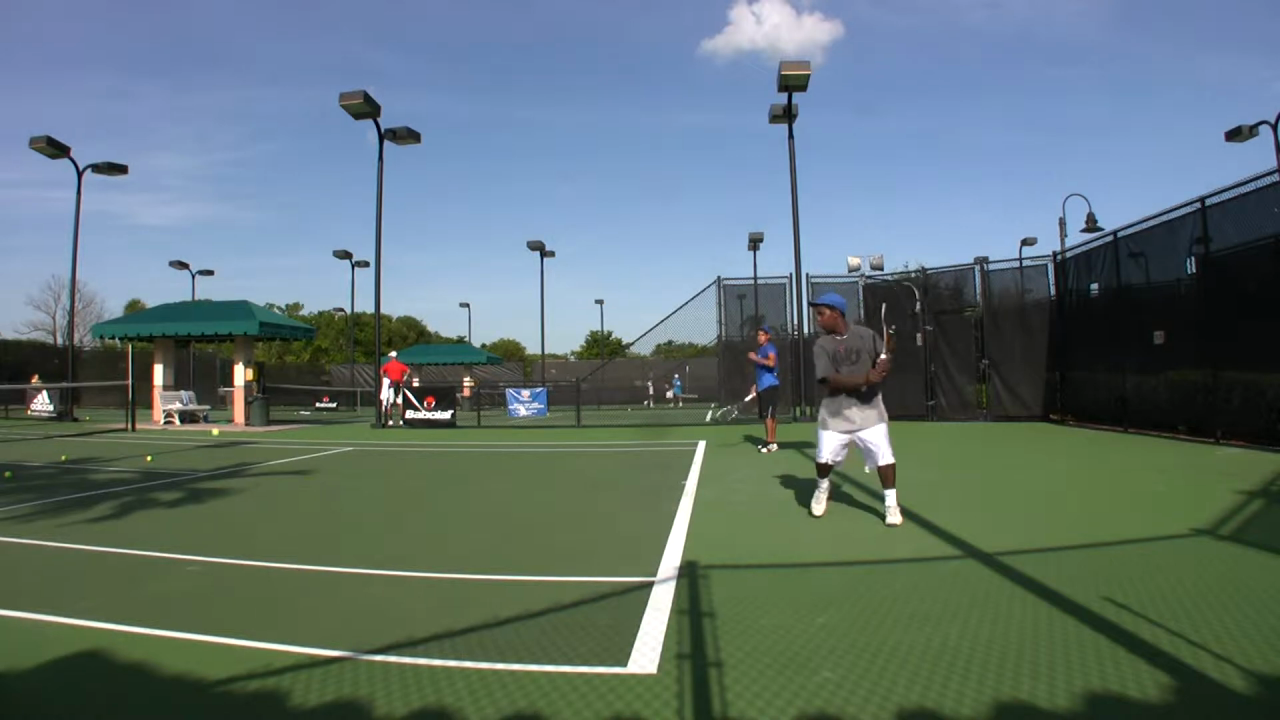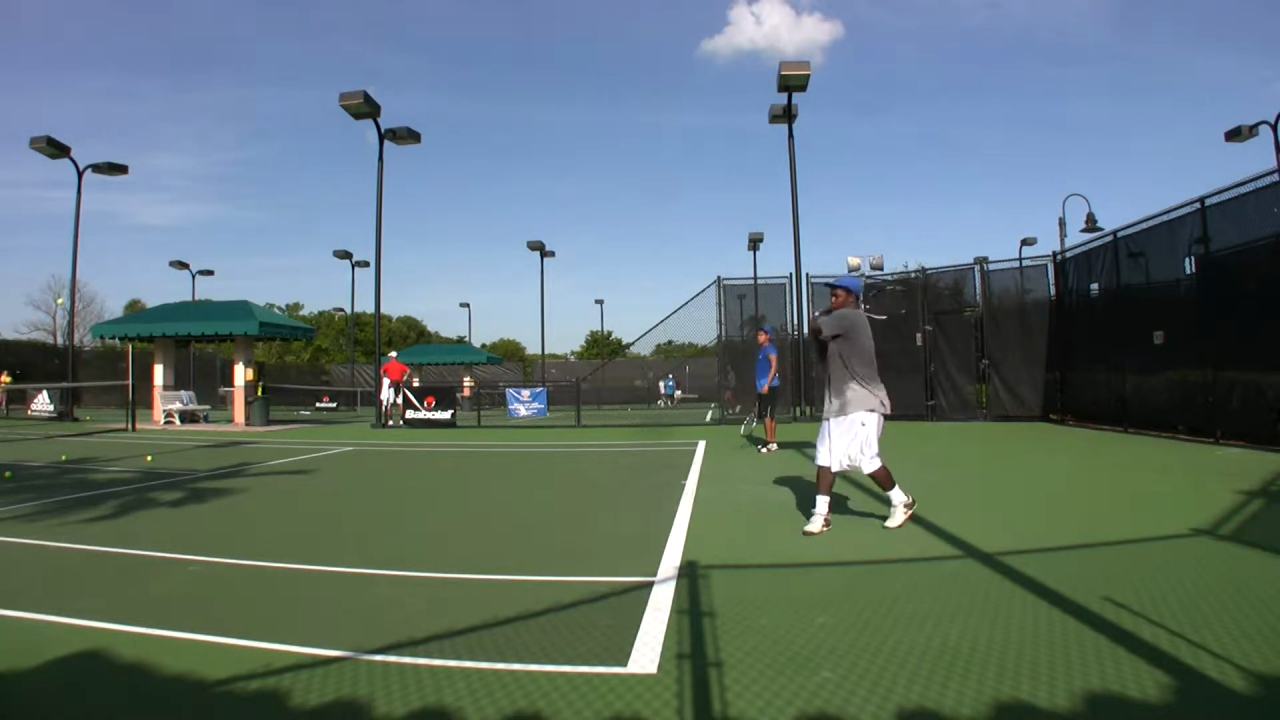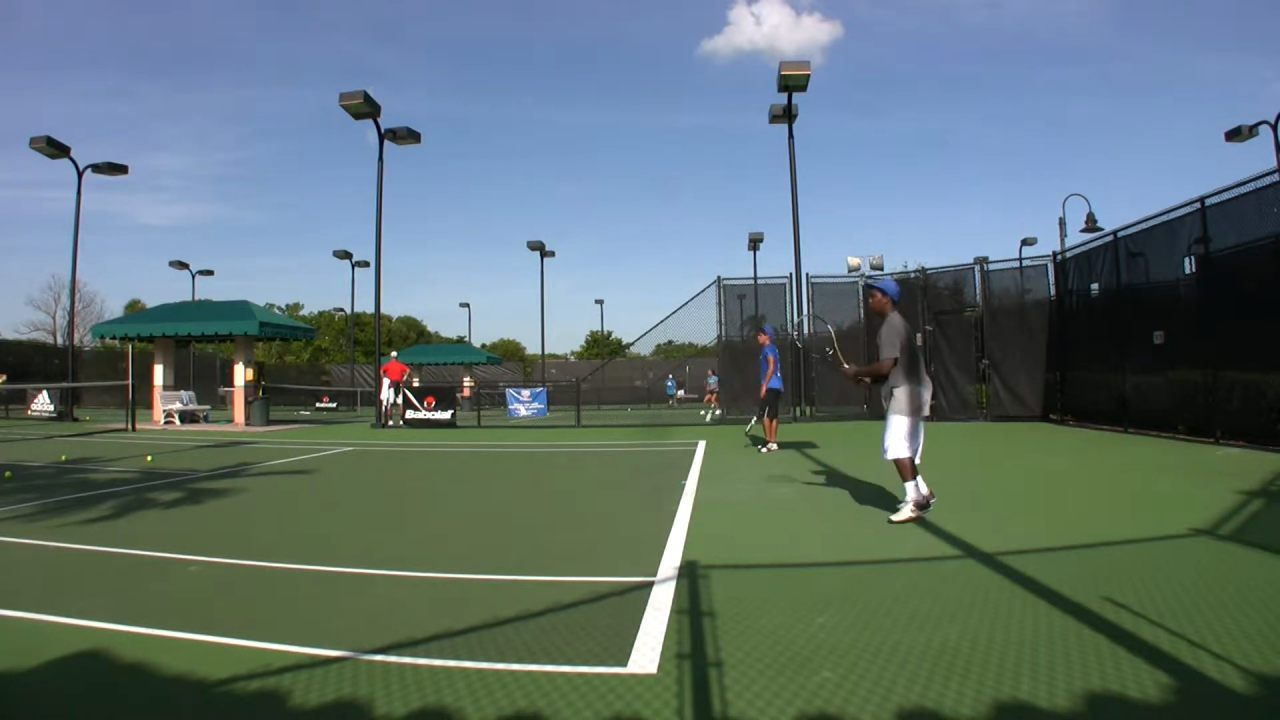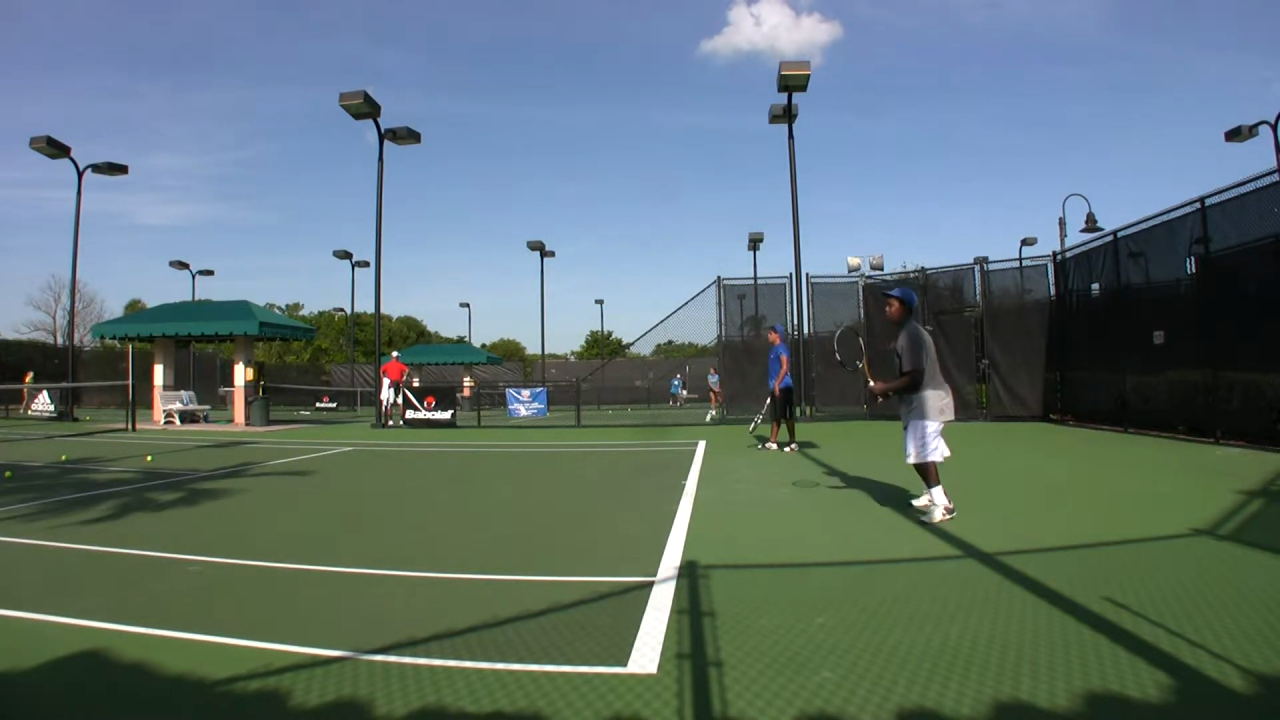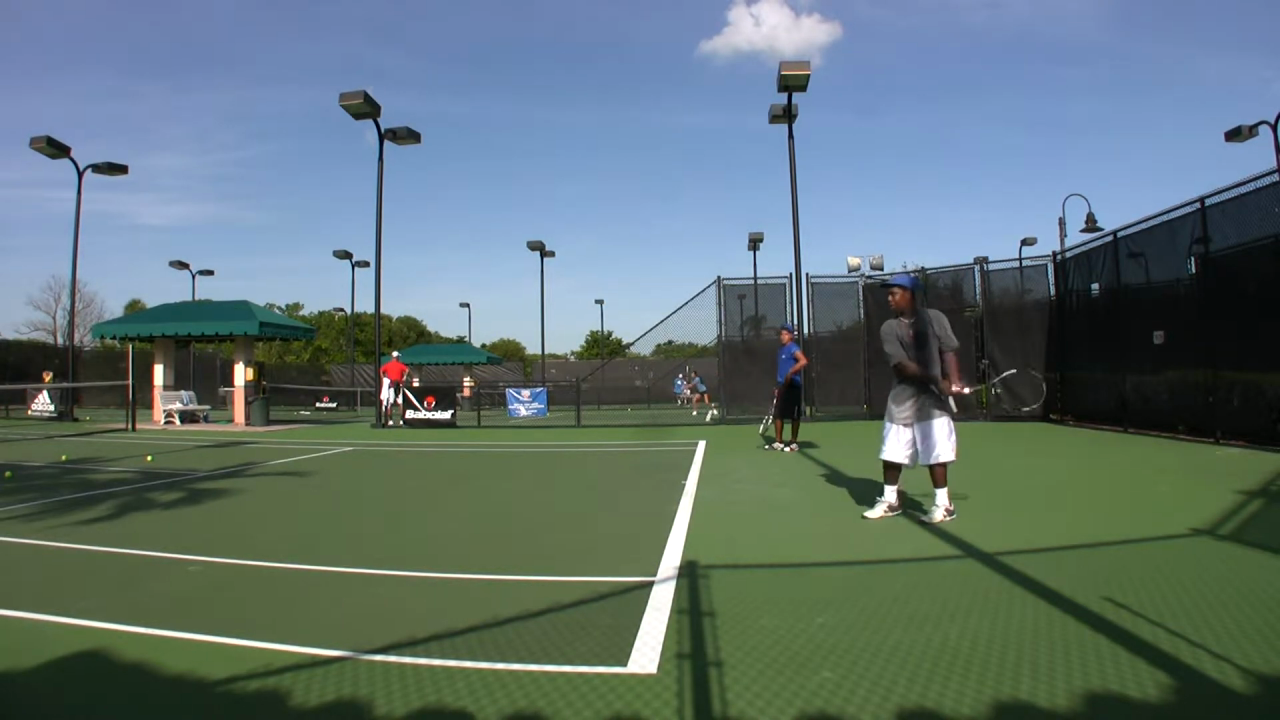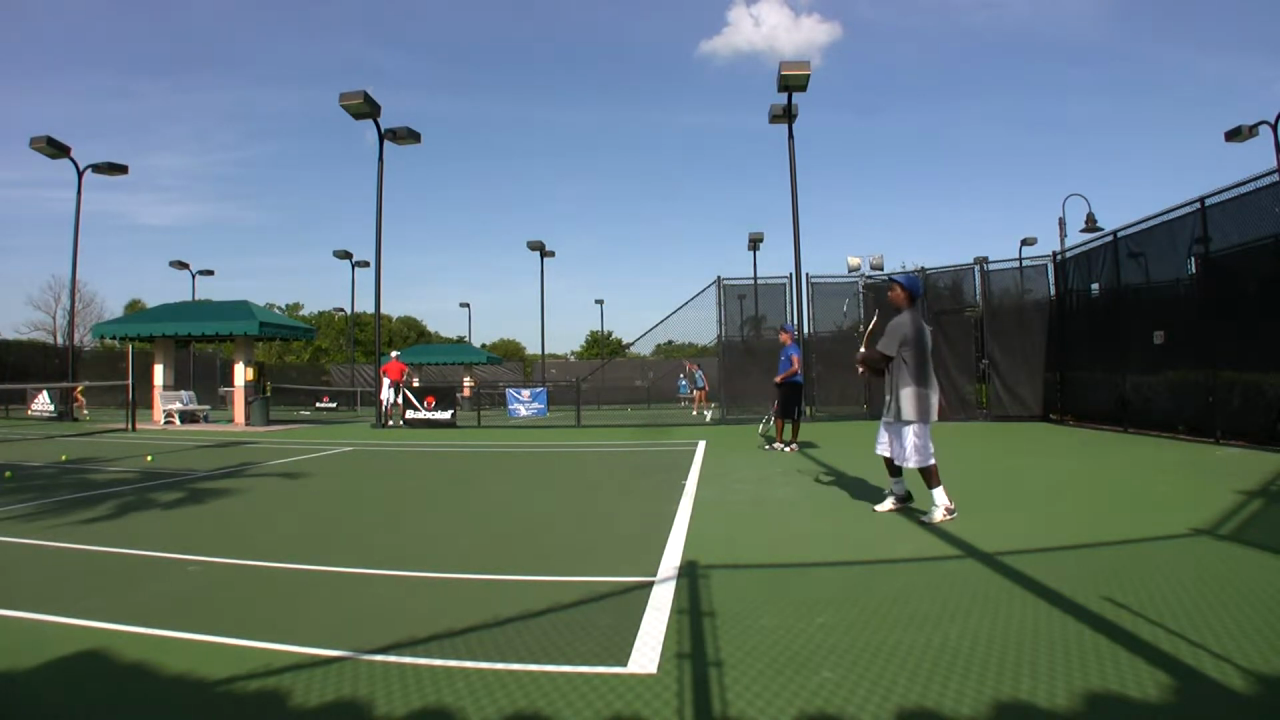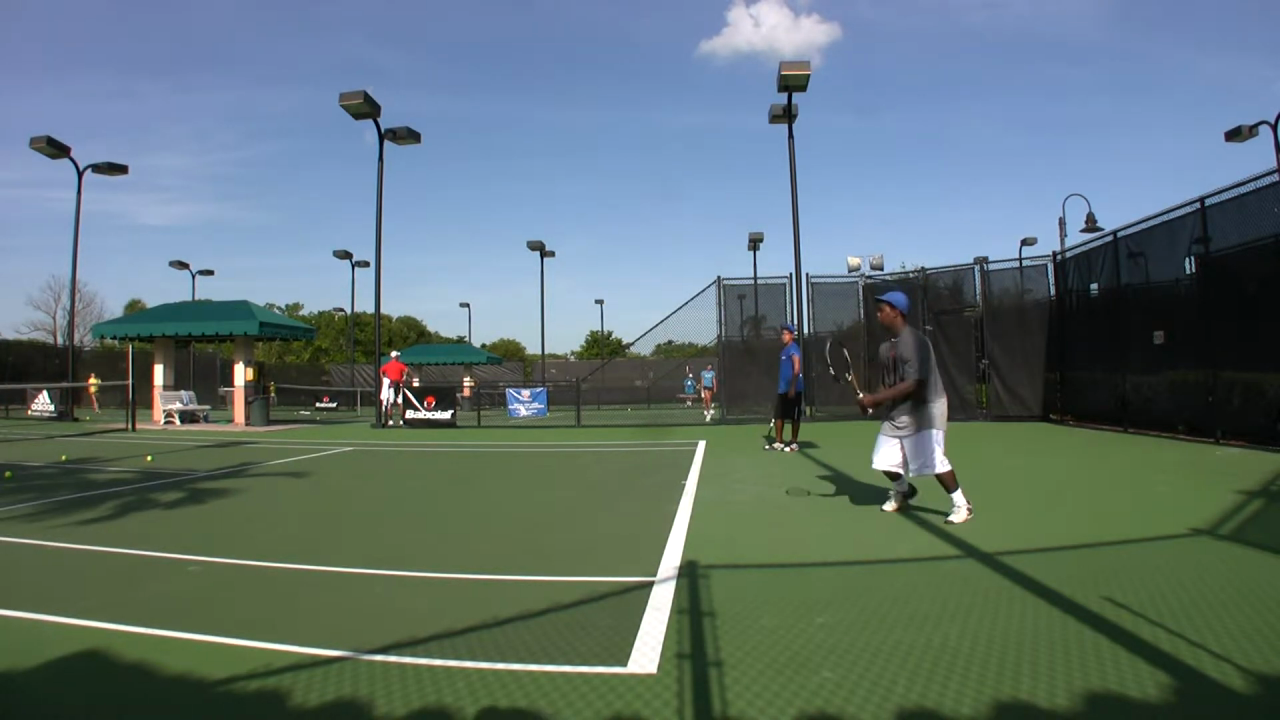
dt=0.7s
person 1, frame 1
left shoulder: (866, 335)
right shoulder: (821, 345)
left elbow: (883, 366)
right elbow: (831, 380)
left wrist: (881, 371)
right wrist: (867, 377)
left hip: (869, 408)
right hip: (834, 411)
left knee: (884, 455)
right knee: (824, 457)
left ankle: (891, 505)
right ankle: (822, 487)
person 1, frame 2
left shoulder: (848, 318)
right shoulder: (842, 322)
left elbow: (815, 328)
right elbow: (828, 362)
left wrist: (821, 317)
right wrist: (821, 327)
left hip: (861, 403)
right hip: (839, 403)
left knee: (864, 458)
right knee: (826, 457)
left ankle: (901, 502)
right ankle: (821, 515)
person 1, frame 3
left shoulder: (891, 326)
right shoulder: (896, 324)
left elbow: (884, 367)
left wrist: (857, 372)
right wrist: (870, 377)
left hip: (906, 395)
right hip: (907, 394)
left knee: (897, 448)
right knee: (904, 449)
left ankle: (919, 497)
right ankle: (919, 493)
person 1, frame 4
left shoulder: (911, 335)
right shoulder: (908, 334)
left elbow: (914, 377)
left wrist: (885, 387)
right wrist: (891, 389)
left hip: (929, 399)
right hip: (920, 400)
left knee: (920, 452)
right knee: (917, 452)
left ankle: (943, 504)
right ankle: (932, 494)
person 1, frame 5
left shoulder: (935, 319)
right shoulder: (889, 328)
left elbow: (949, 352)
right elbow: (903, 363)
left wrist: (953, 380)
right wrist: (934, 380)
left hip: (933, 396)
right hip: (904, 396)
left knee: (934, 452)
right knee: (892, 451)
left ankle: (944, 505)
right ankle: (890, 501)
person 1, frame 6
left shoulder: (901, 322)
right shoulder: (910, 322)
left elbow: (878, 356)
left wrist: (862, 358)
right wrist: (870, 366)
left hip: (914, 398)
right hip: (899, 398)
left knee: (918, 453)
right knee: (888, 447)
left ankle: (944, 505)
right ankle: (900, 494)
person 1, frame 7
left shoulder: (915, 341)
right shoulder: (886, 347)
left elbow: (912, 384)
right elbow: (887, 381)
left wrist: (877, 398)
right wrist: (872, 399)
left hip: (927, 408)
right hip: (898, 412)
left knee: (934, 460)
right knee: (883, 459)
left ankle: (962, 504)
right ankle: (903, 489)
